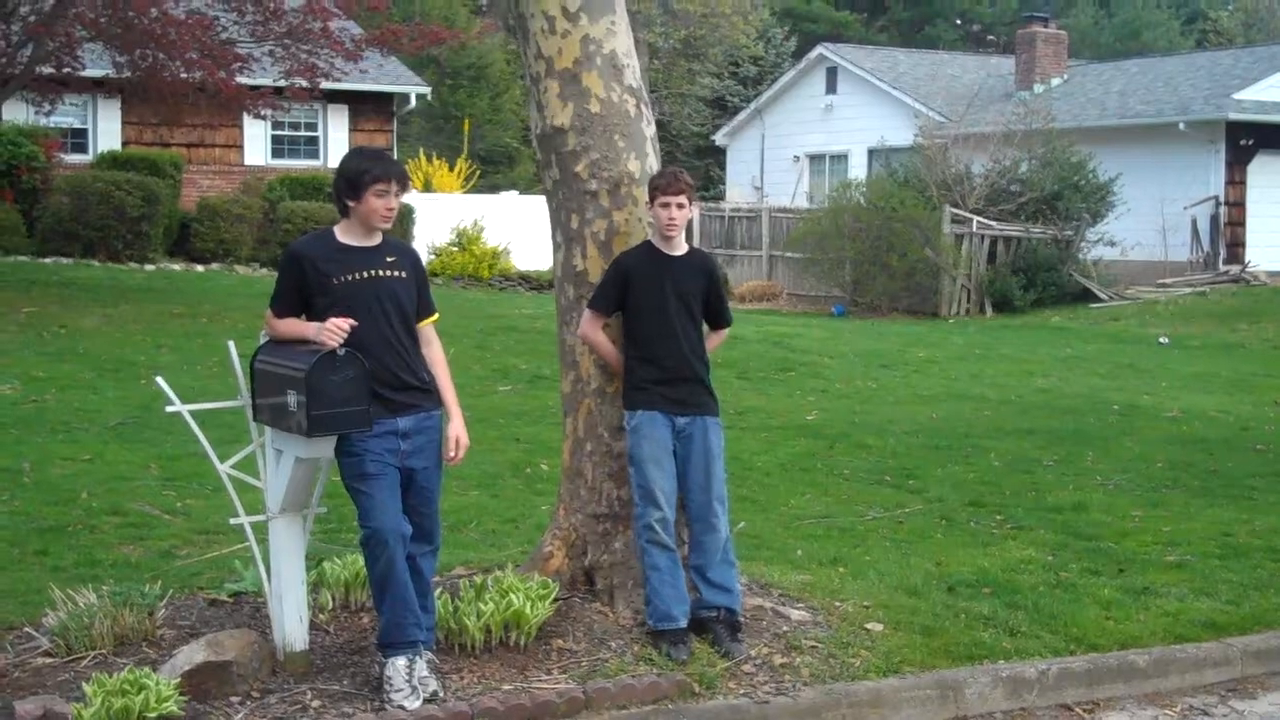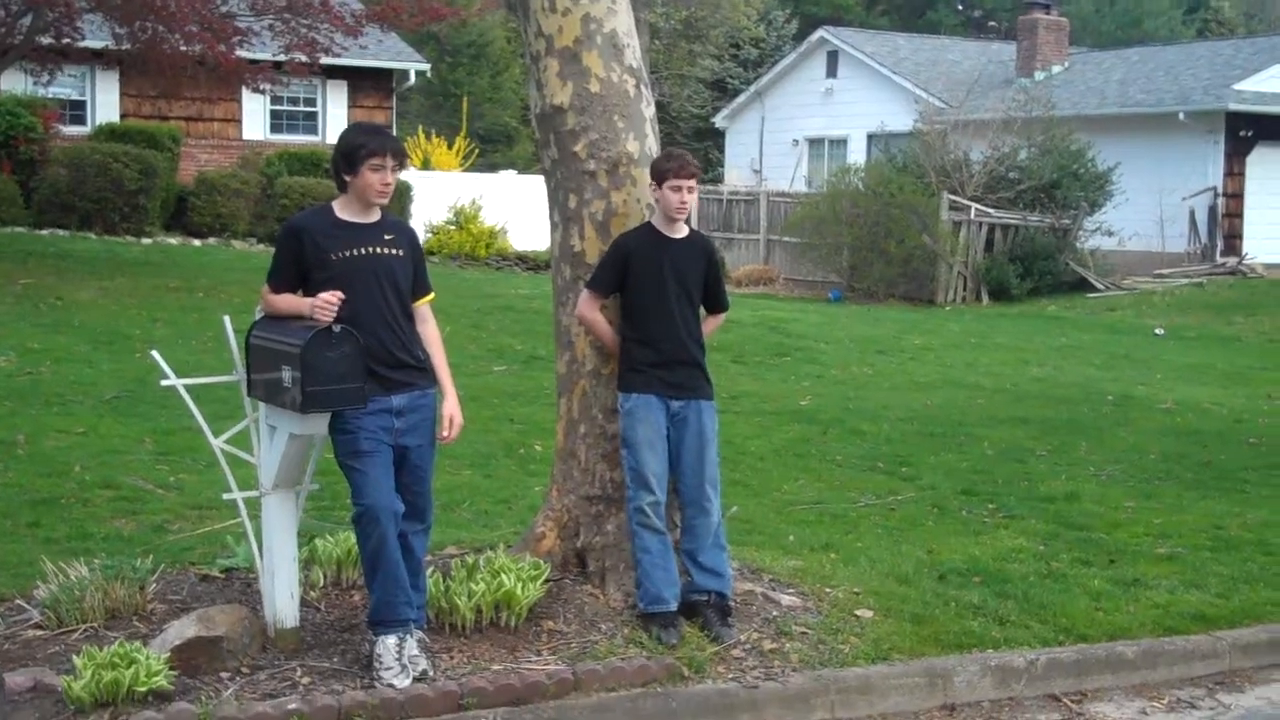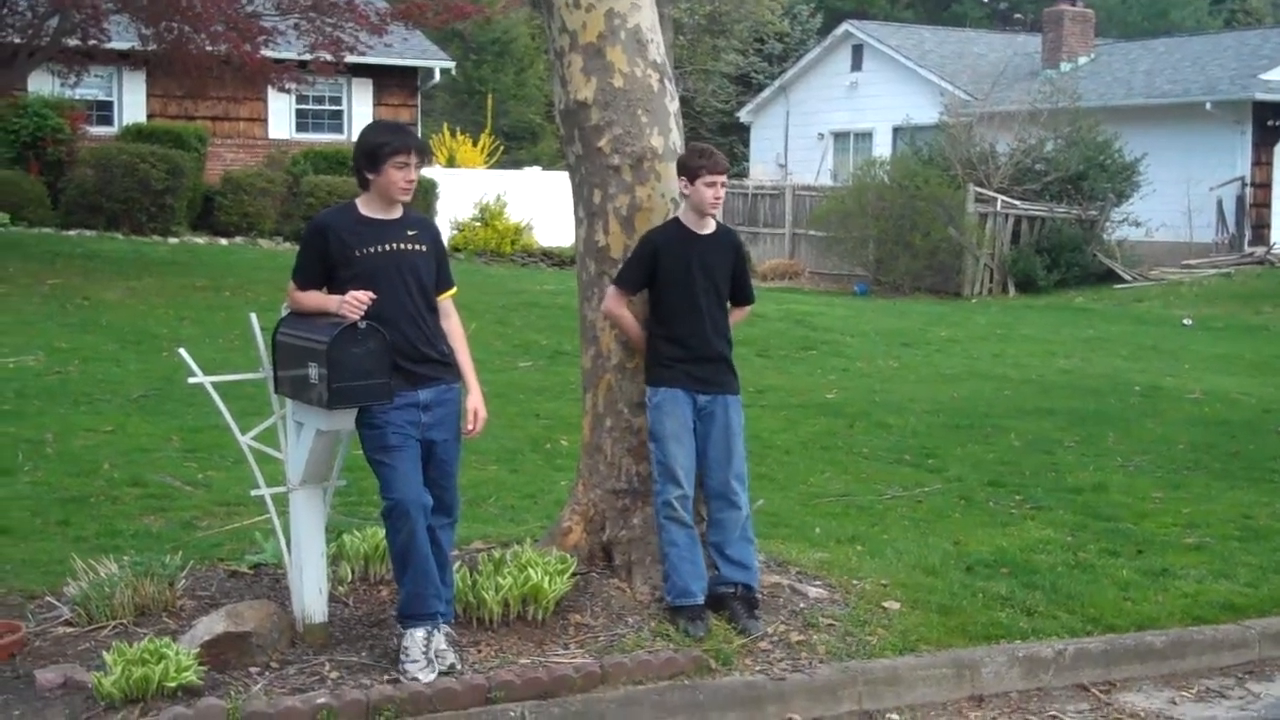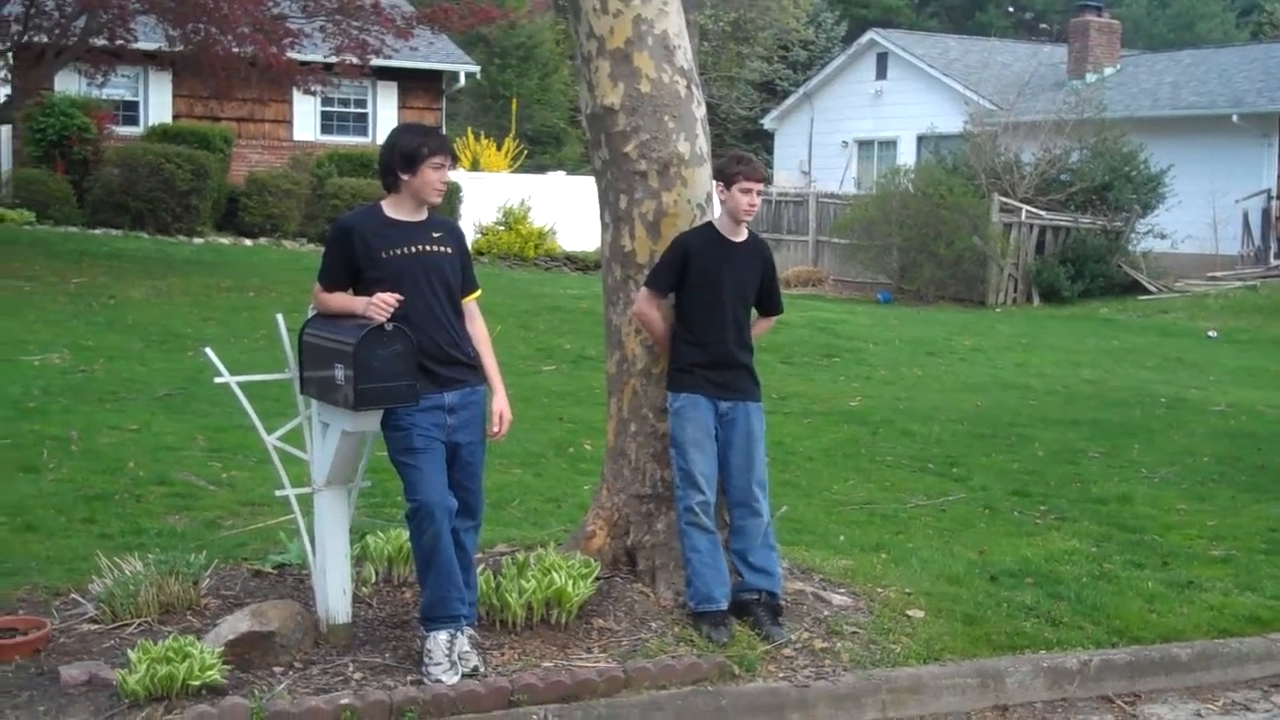
dt=0.5s
person 1, frame 1
left shoulder: (405, 257)
right shoulder: (308, 255)
left elbow: (427, 339)
right elbow: (277, 323)
left wrist: (454, 413)
right wrist: (316, 330)
left hip: (422, 419)
right hip: (363, 426)
left knee: (422, 537)
right knee: (386, 533)
left ankle: (416, 647)
right ankle: (403, 651)
person 1, frame 2
left shoulder: (403, 235)
right shoulder: (306, 231)
right elbow: (272, 298)
left wrist: (449, 393)
right wrist: (309, 305)
left hip: (416, 397)
right hip: (357, 402)
left knee: (414, 516)
right knee: (377, 510)
left ankle: (409, 627)
right ankle: (392, 630)
person 1, frame 3
left shoulder: (424, 230)
right shoulder: (330, 228)
right elbow: (298, 296)
left wrist: (472, 387)
right wrist: (337, 302)
left hip: (441, 391)
right hip: (384, 398)
left knee: (441, 509)
right knee: (406, 505)
left ankle: (436, 621)
right ankle: (421, 624)
person 1, frame 4
left shoulder: (450, 234)
right shoulder: (356, 230)
right elbow: (323, 298)
left wrist: (497, 388)
right wrist: (363, 304)
left hip: (466, 394)
right hip: (409, 399)
left knee: (465, 511)
right knee: (431, 507)
left ankle: (461, 623)
right ankle: (444, 627)
person 2, frame 1
left shoulder: (703, 266)
right shoulder: (630, 264)
left elbow: (719, 328)
right elbow: (589, 328)
left wrist: (687, 363)
right wrist: (634, 371)
left hip: (699, 406)
right hip: (648, 408)
left knee: (710, 513)
right knee: (657, 517)
left ankle: (718, 610)
right ankle: (668, 620)
person 2, frame 2
left shoulder: (702, 250)
right shoulder: (630, 245)
left elbow: (716, 313)
right elbow: (587, 308)
left wrist: (684, 347)
right wrist: (629, 352)
left hip: (694, 390)
right hip: (643, 391)
left knee: (703, 497)
right knee: (648, 500)
left ankle: (709, 595)
right ankle: (658, 603)
person 2, frame 3
left shoulder: (730, 243)
right shoulder: (658, 242)
right elbow: (614, 304)
left wrist: (710, 340)
right wrist: (655, 347)
left hip: (721, 382)
right hip: (670, 385)
left knee: (730, 490)
right knee: (676, 493)
left ankle: (736, 587)
right ankle: (686, 597)
person 2, frame 4
left shoulder: (759, 252)
right shoulder: (690, 245)
right elbow: (644, 306)
left wrist: (733, 347)
right wrist: (682, 353)
left hip: (742, 390)
right hip: (692, 390)
left knee: (750, 497)
right knee: (697, 499)
left ankle: (760, 594)
right ankle: (709, 602)
